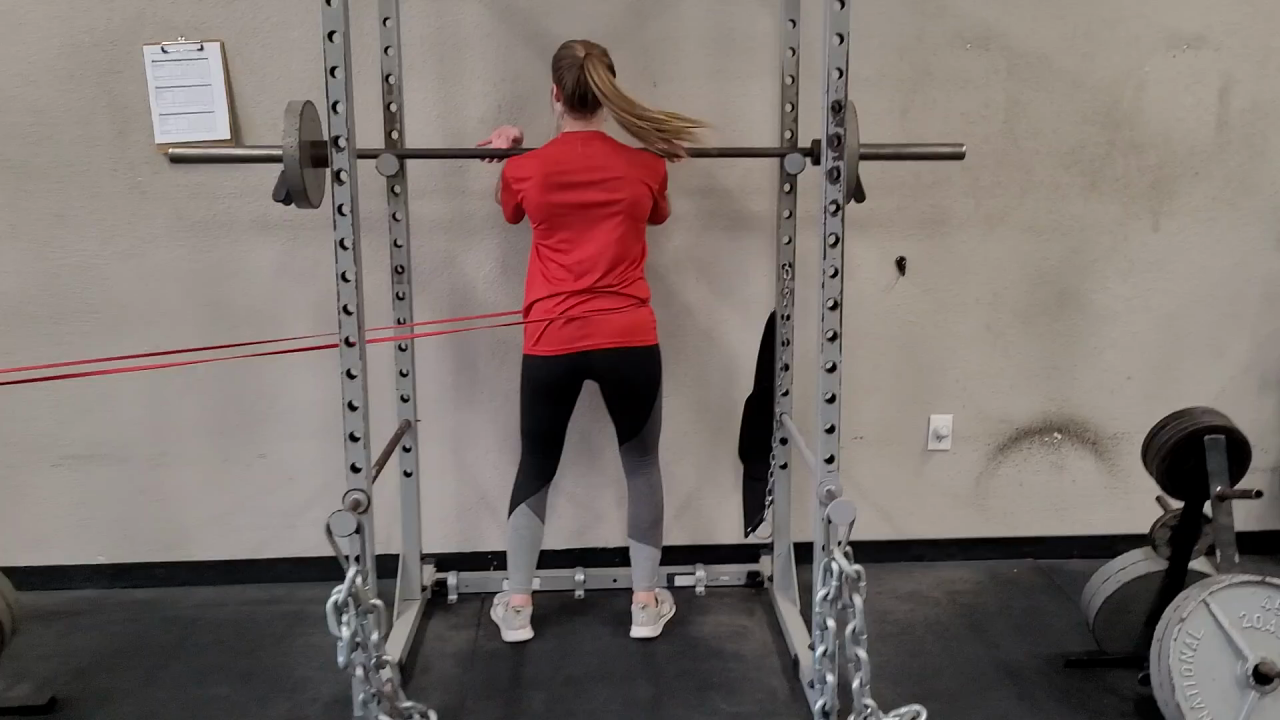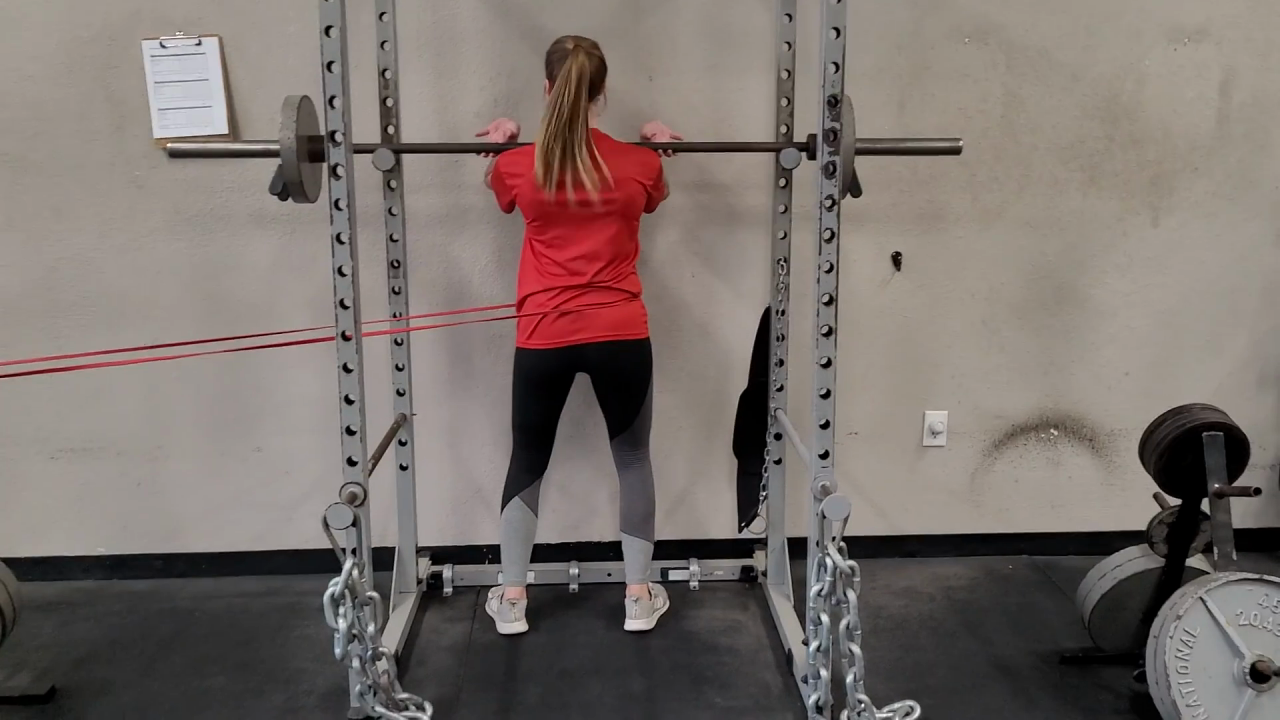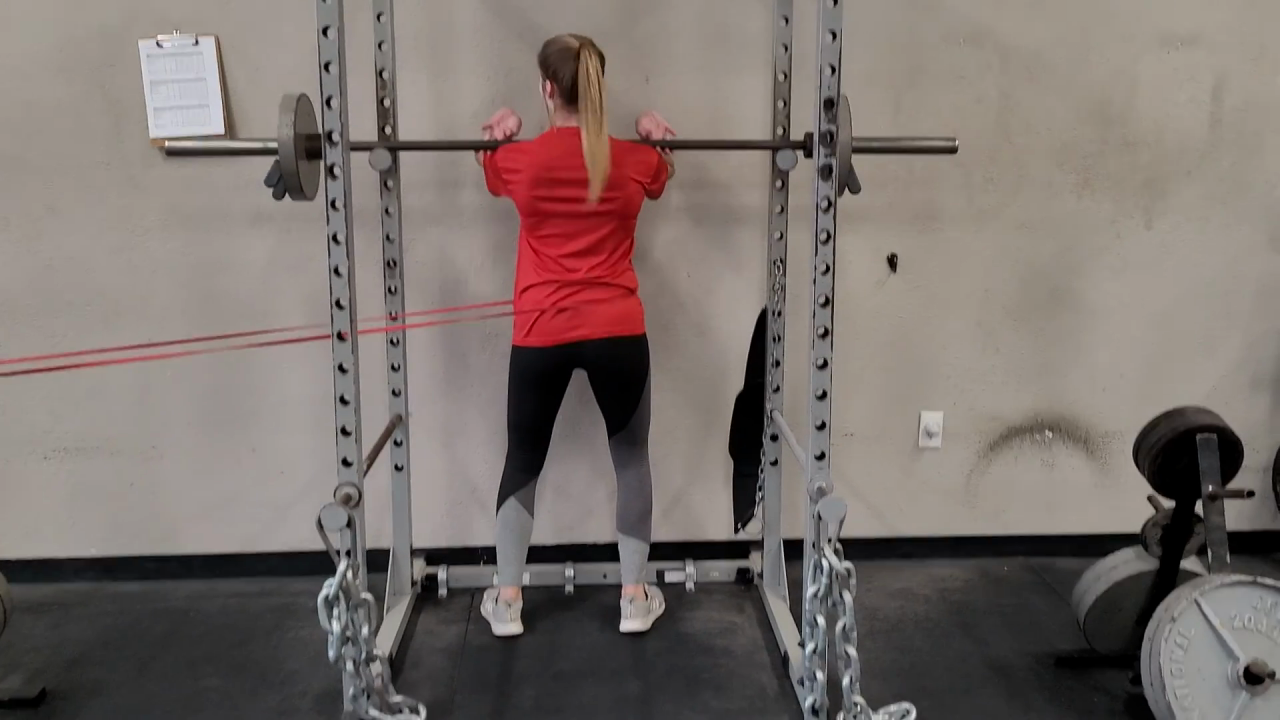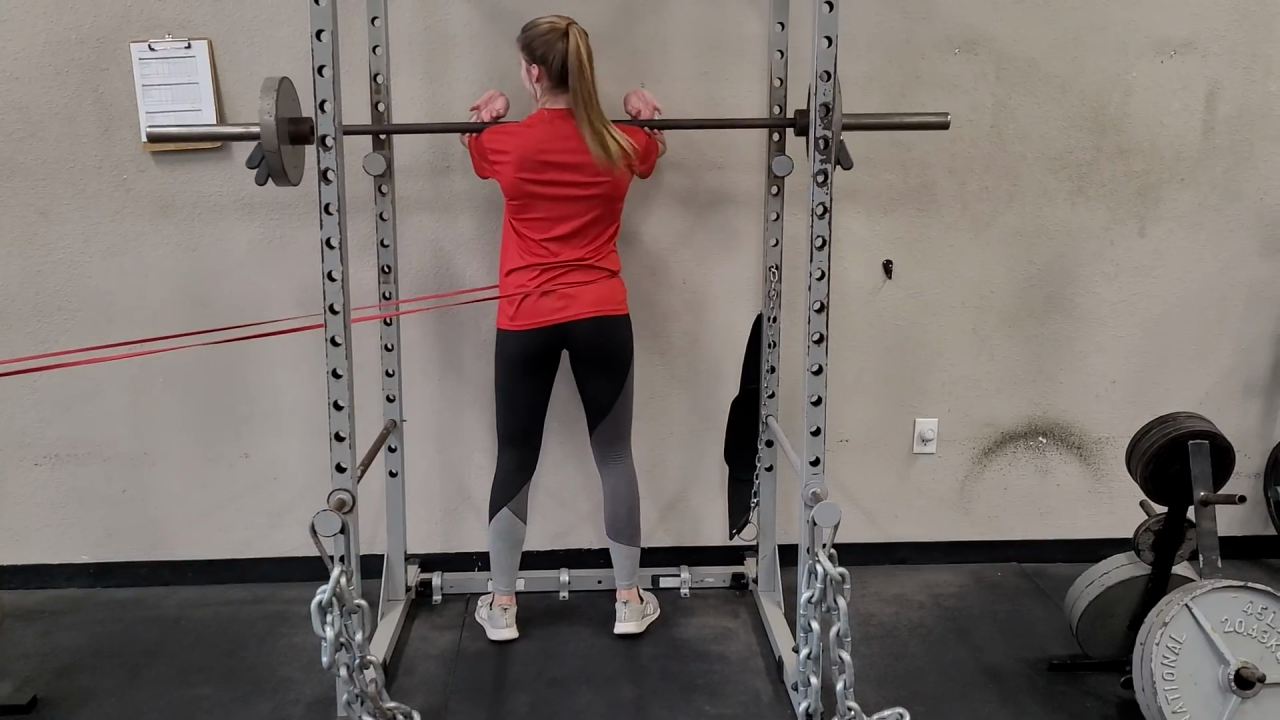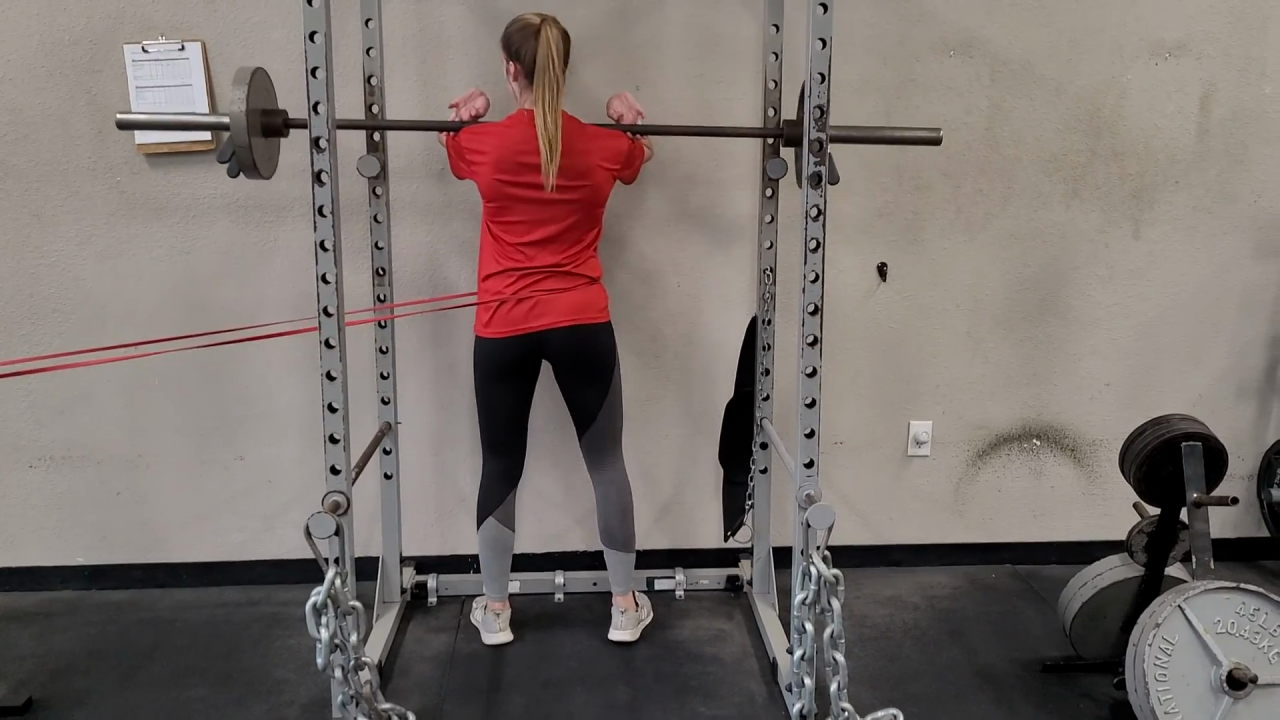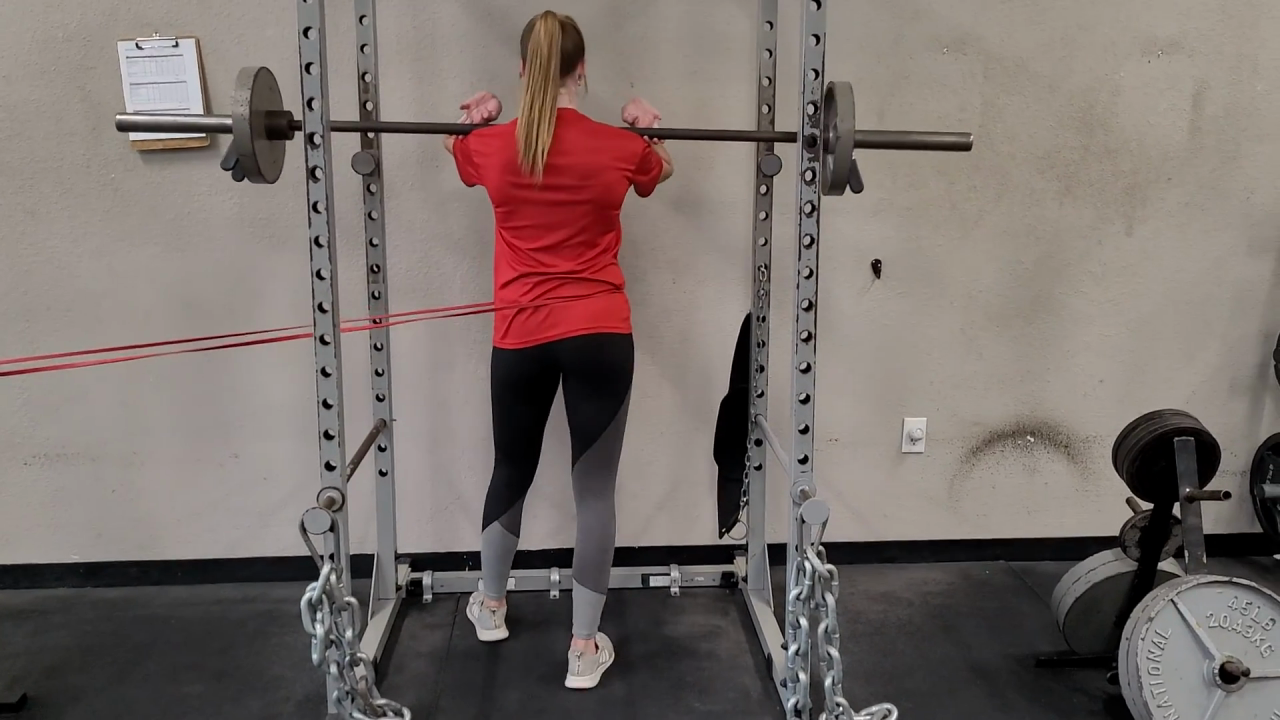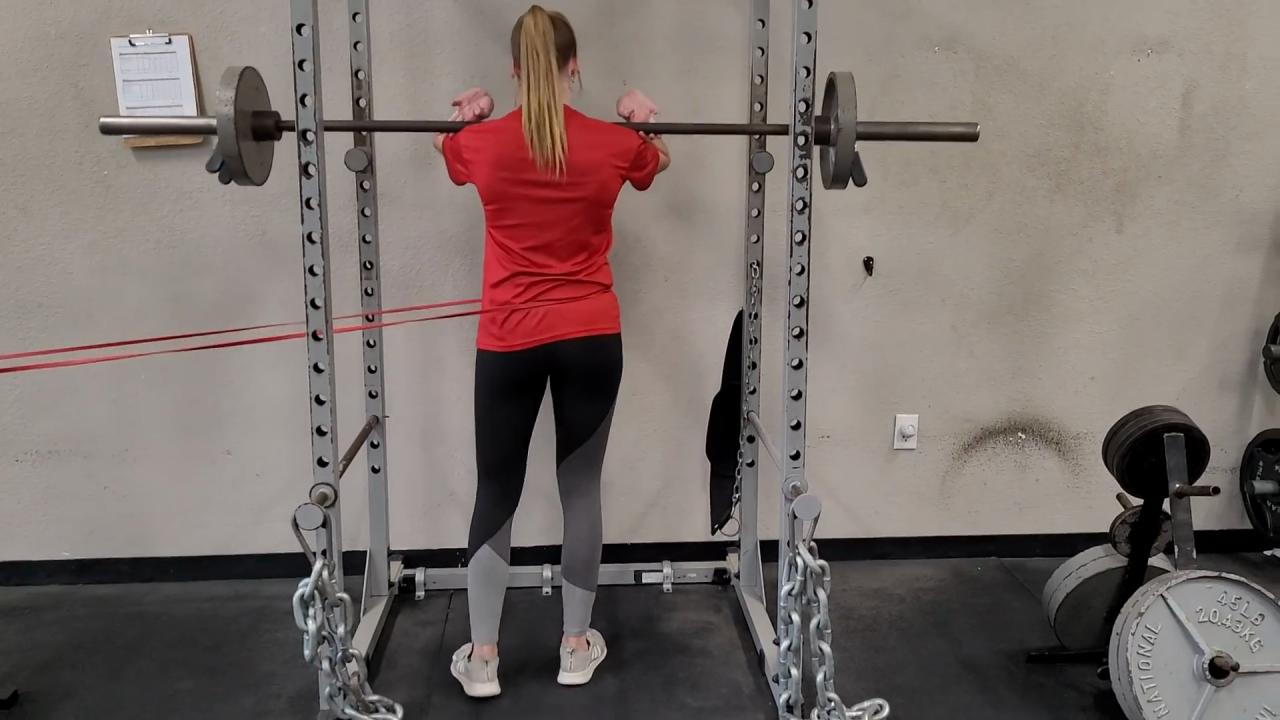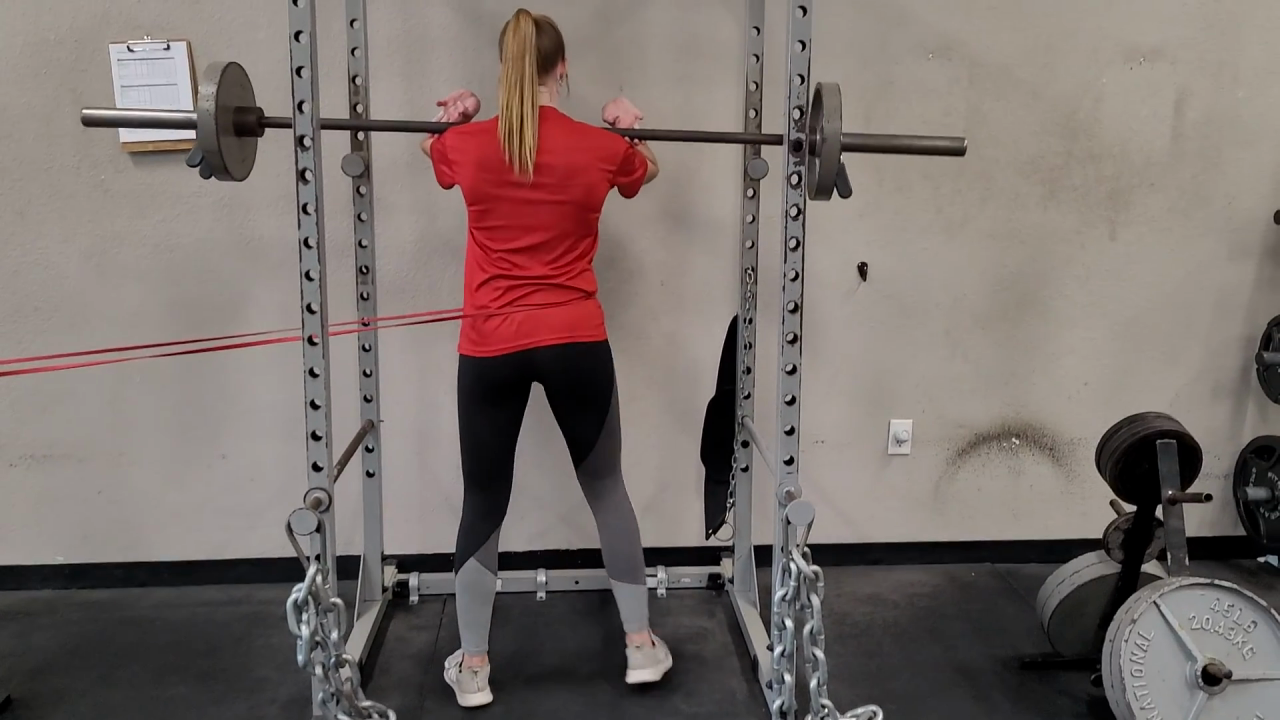
dt=0.4s
person 1, frame 1
left shoulder: (524, 170)
right shoulder: (645, 168)
left wrist: (504, 155)
left hip: (552, 343)
right hip: (629, 340)
left knee: (535, 469)
right knee: (641, 465)
left ankle: (517, 605)
right ankle: (646, 603)
person 1, frame 2
left shoulder: (519, 166)
right shoulder: (638, 164)
left wrist: (502, 147)
right wrist: (657, 147)
left hip: (544, 337)
right hip: (621, 334)
left knee: (528, 462)
right knee: (633, 459)
left ankle: (512, 598)
right ankle: (640, 595)
person 1, frame 3
left shoulder: (519, 160)
right shoulder: (633, 160)
left elbow: (489, 166)
right elbow: (659, 176)
left hip: (541, 334)
right hip: (618, 332)
left knee: (523, 460)
right knee: (631, 456)
left ankle: (506, 599)
right ankle: (635, 595)
person 1, frame 4
left shoulder: (505, 143)
right shoulder: (621, 144)
left elbow: (475, 147)
right elbow: (652, 152)
left hip: (527, 322)
right hip: (603, 318)
left knee: (515, 461)
right knee: (614, 455)
left ankle: (501, 605)
right ankle: (629, 600)
person 1, frame 5
left shoulder: (482, 145)
right shoulder: (605, 147)
left elbow: (454, 147)
right elbow: (639, 157)
left hip: (503, 329)
right hip: (582, 325)
left knee: (501, 468)
right knee: (605, 462)
left ankle: (495, 609)
right ankle: (625, 603)
person 1, frame 6
left shoulder: (491, 147)
right shoulder: (620, 148)
left elbow: (462, 154)
right elbow: (659, 170)
left hip: (522, 337)
right hip: (601, 336)
left knee: (511, 475)
right knee: (595, 488)
left ankle: (491, 606)
right ankle: (584, 647)
person 1, frame 7
left shoulder: (482, 144)
right shoulder: (614, 144)
left elbow: (449, 152)
right elbow: (657, 162)
left hip: (509, 341)
right hip: (591, 339)
left knee: (496, 493)
right knee: (581, 490)
left ankle: (481, 657)
right ankle: (576, 644)
person 1, frame 8
left shoulder: (465, 146)
right shoulder: (601, 148)
left elbow: (437, 152)
right elbow: (646, 170)
left hip: (490, 348)
right hip: (575, 343)
left knee: (483, 505)
right knee: (606, 491)
left ankle: (472, 666)
right ankle: (641, 645)
